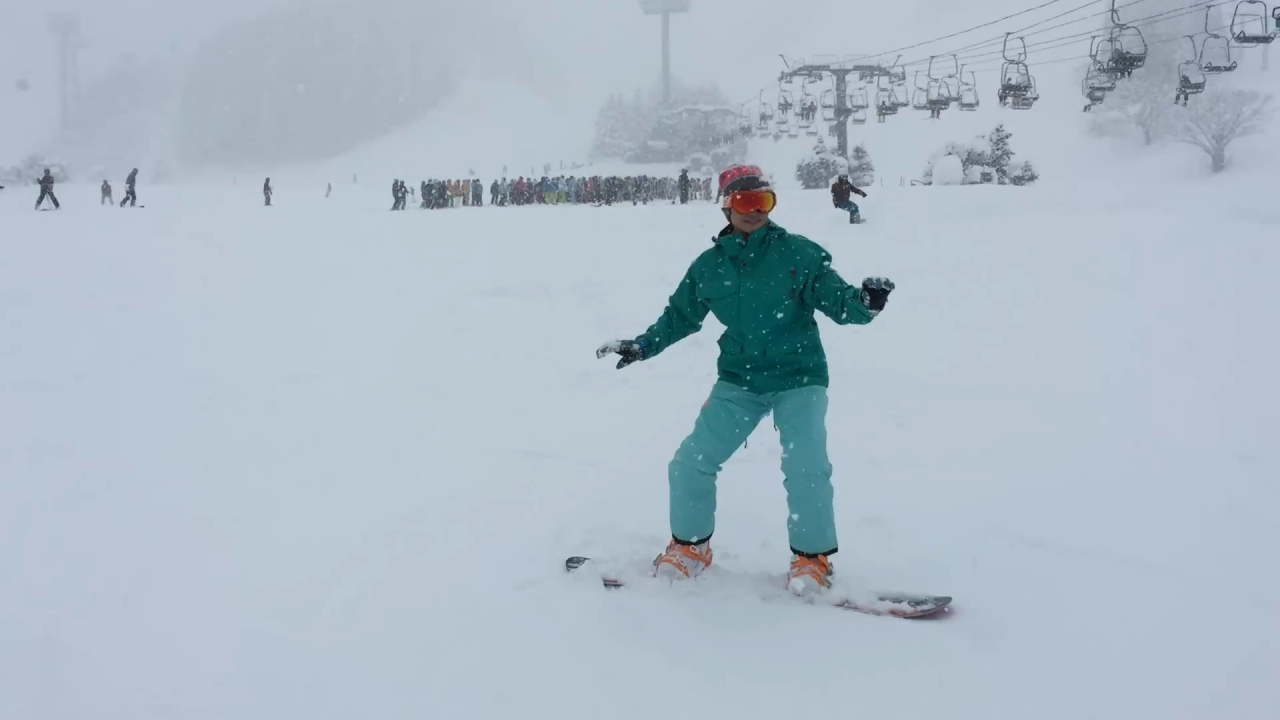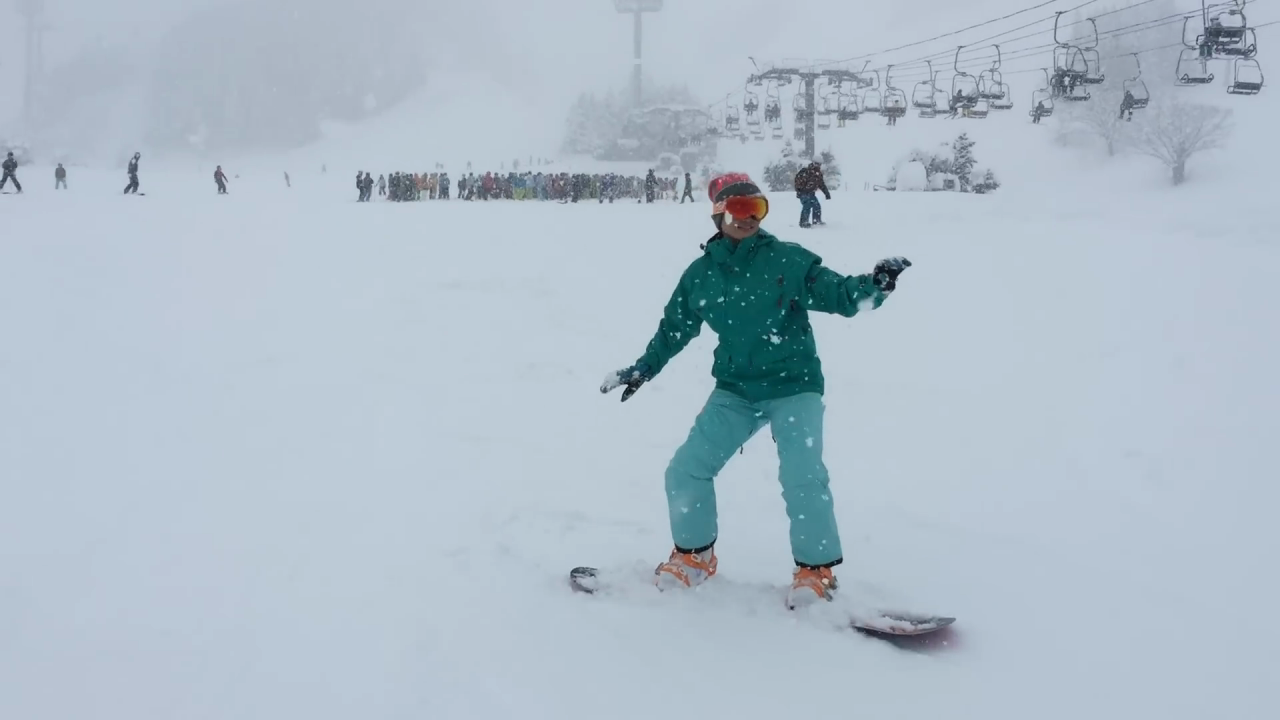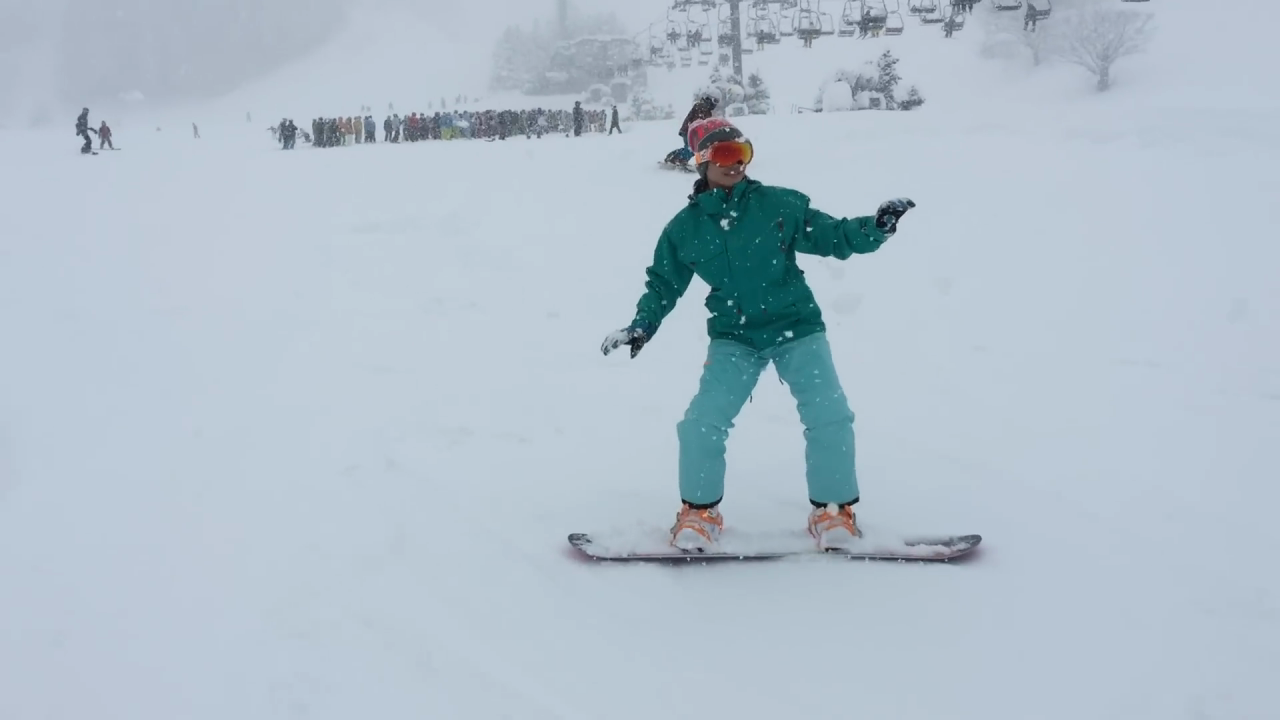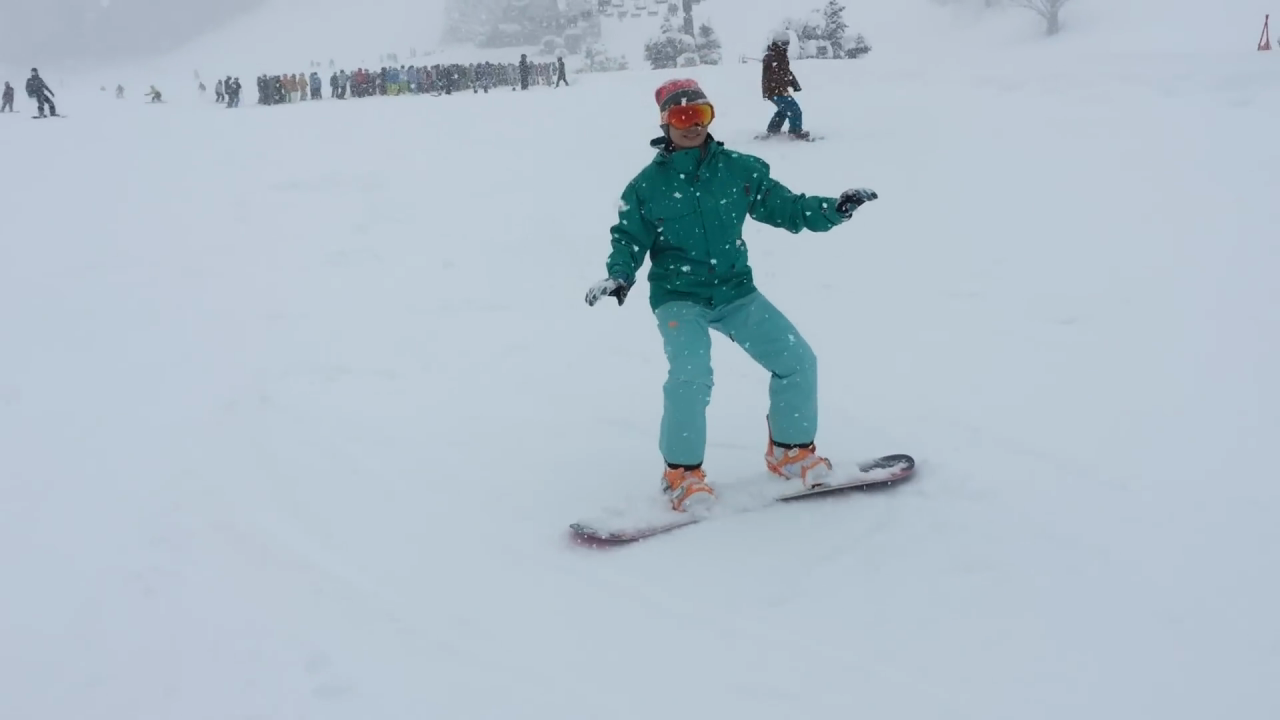
dt=1s
person 1, frame 1
left shoulder: (799, 254)
right shoulder: (709, 265)
left elbow: (835, 299)
right elbow: (681, 314)
left wrist: (865, 301)
right wrist: (644, 344)
left hip: (798, 378)
right hip: (739, 380)
left knee: (807, 468)
right knee: (690, 463)
left ankle: (812, 558)
right ankle: (690, 546)
person 1, frame 2
left shoulder: (789, 260)
right shoulder: (700, 274)
left elbow: (839, 294)
right elbow: (675, 326)
left wrist: (876, 284)
right wrist: (643, 367)
left hip: (794, 386)
right hip: (735, 390)
left knee: (803, 477)
right knee: (686, 470)
left ankle: (816, 570)
right ankle: (693, 556)
person 1, frame 3
left shoulder: (780, 204)
right shoulder: (684, 228)
left elbow: (832, 237)
right elbow: (663, 284)
left wrist: (876, 226)
right wrist: (643, 326)
left hip: (796, 328)
right hip: (734, 337)
left knee: (830, 414)
right knee: (703, 422)
left ankle: (832, 509)
right ankle: (699, 511)
person 1, frame 4
left shoulder: (740, 169)
right shoulder: (647, 185)
left elbow: (786, 207)
right elbow: (629, 238)
left wrist: (835, 209)
right wrist: (619, 276)
left hip: (736, 292)
right hip: (678, 298)
left knee: (797, 359)
right knee: (691, 377)
left ankle: (791, 451)
right ankle: (682, 474)
